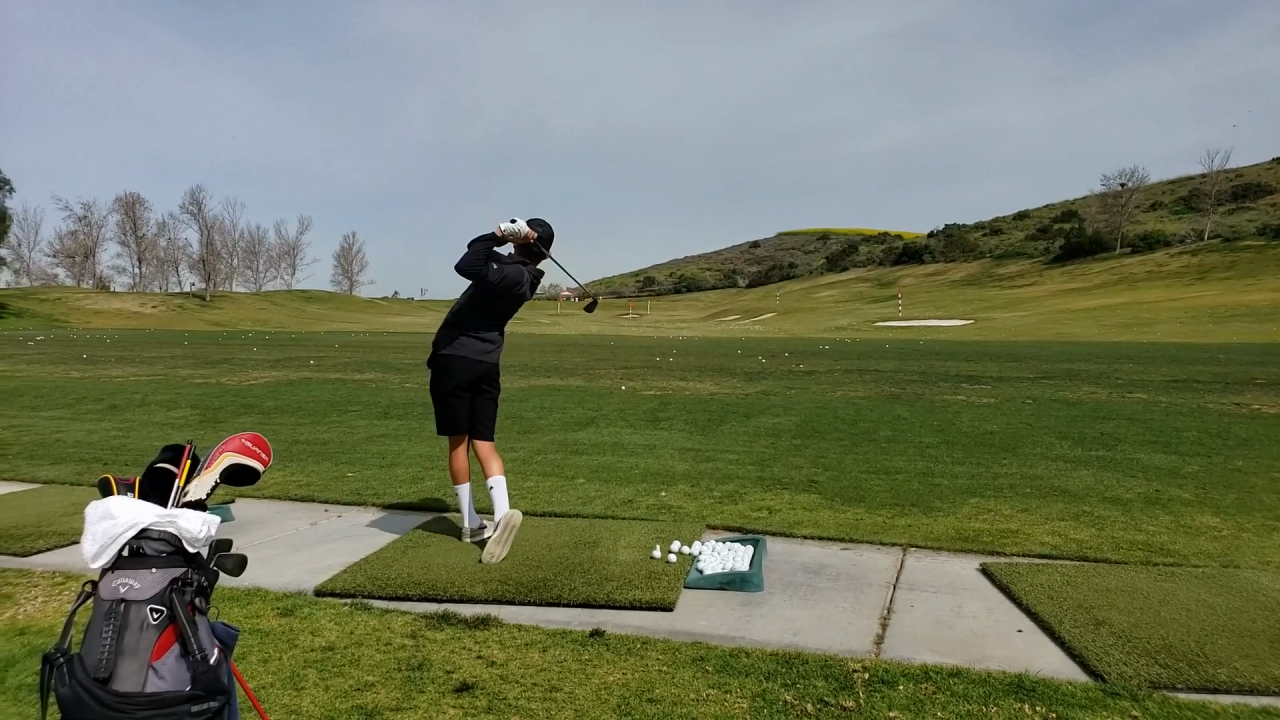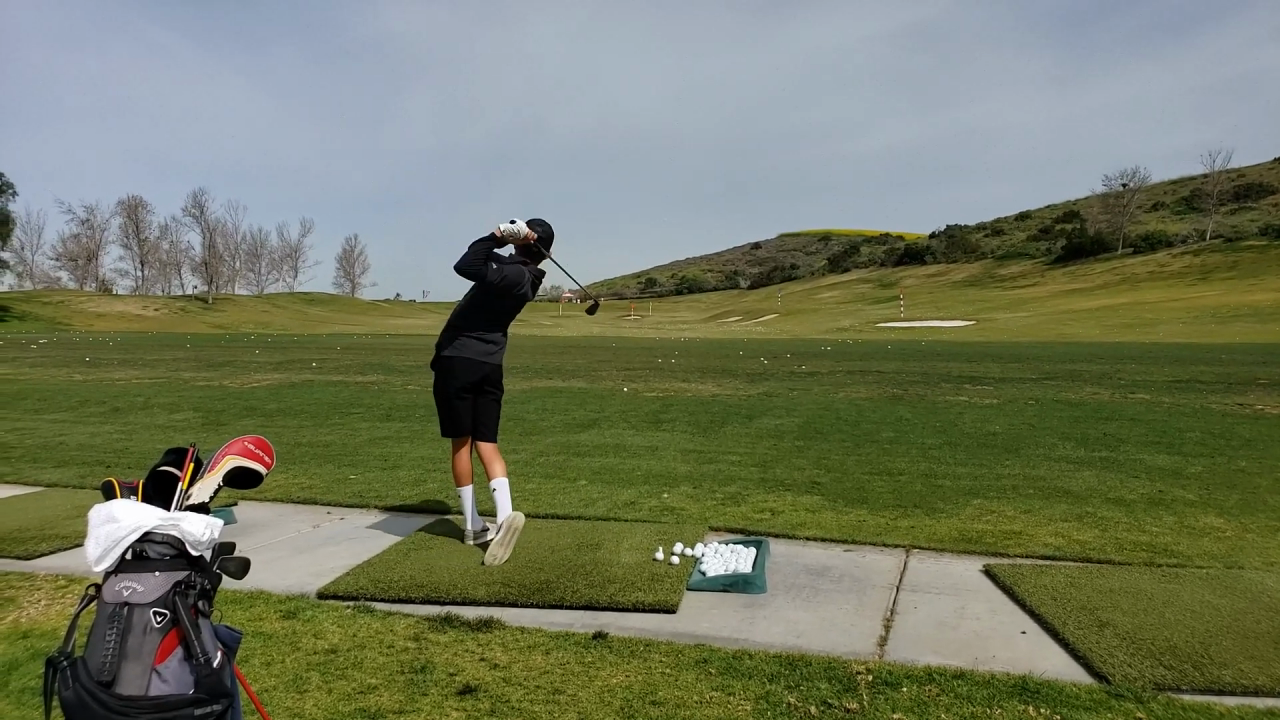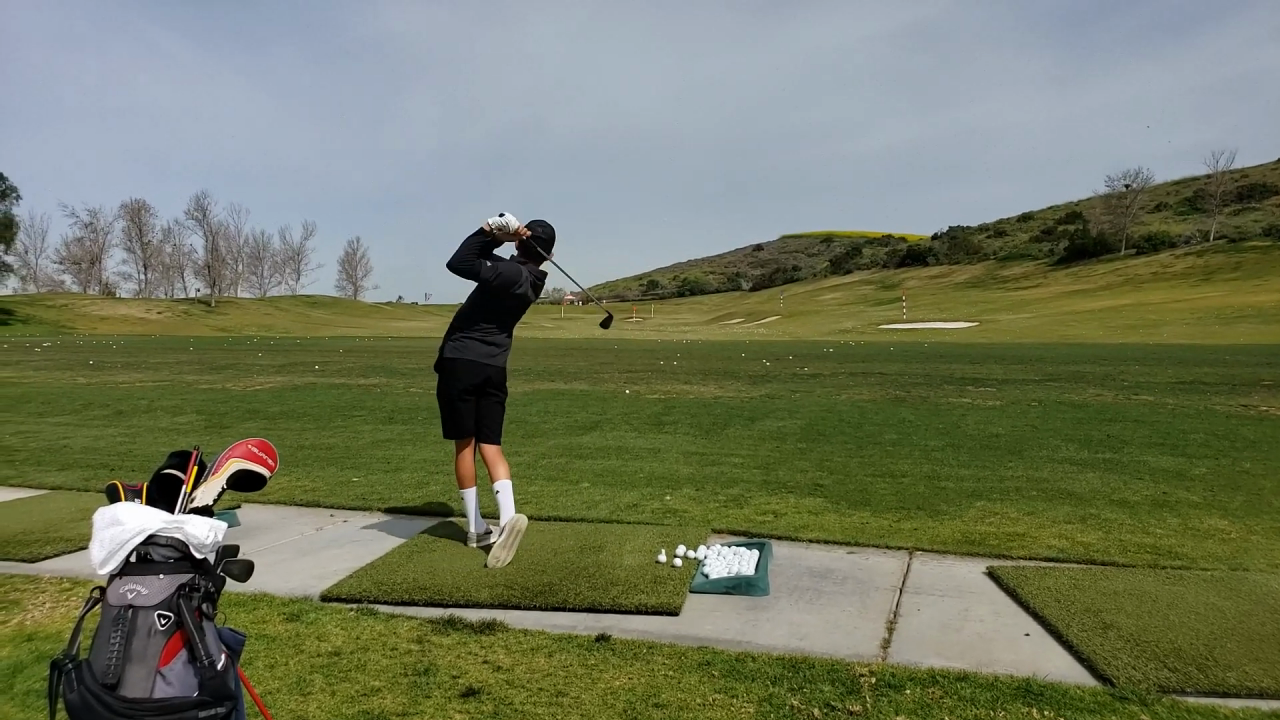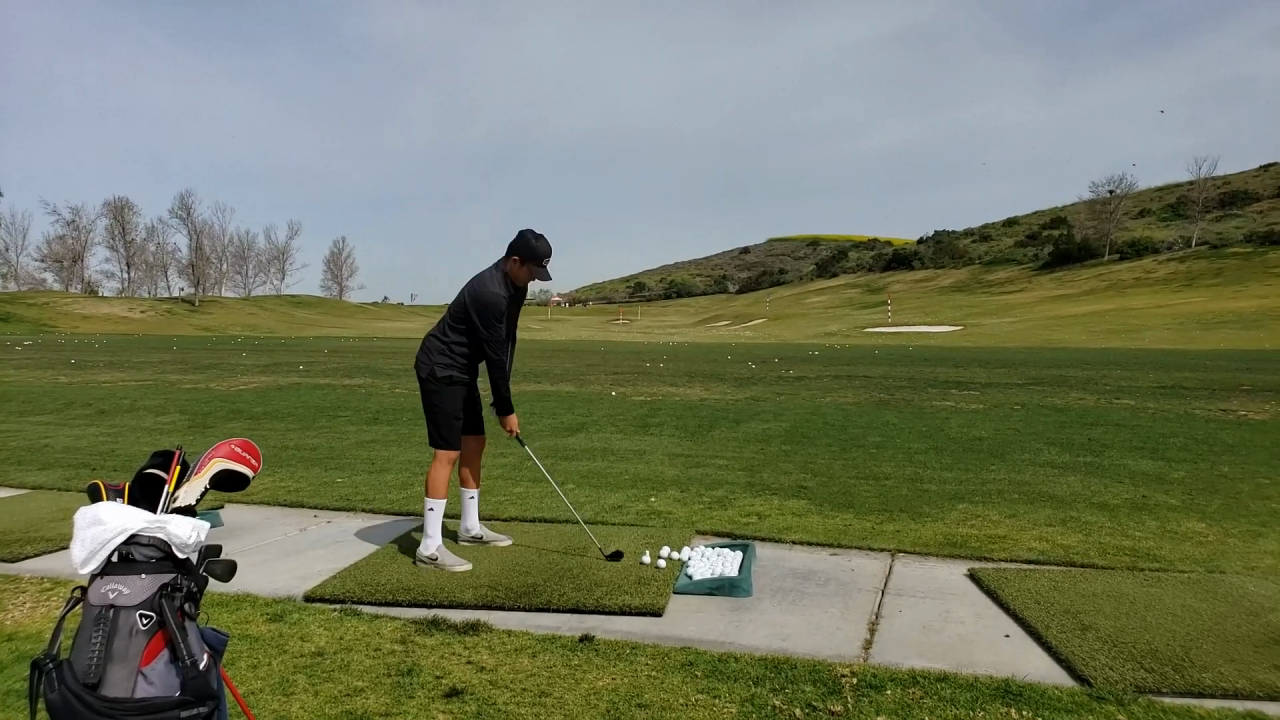
dt=0.1s
person 1, frame 1
left shoulder: (513, 273)
right shoulder: (527, 275)
left elbow: (466, 266)
right elbow: (479, 252)
left wrist: (501, 234)
right wrist: (504, 235)
left hip: (454, 358)
right hip: (486, 363)
left knee: (459, 441)
right knee: (483, 442)
left ankle: (471, 524)
right ankle: (502, 513)
person 1, frame 2
left shoulder: (514, 274)
right shoulder: (529, 275)
left elbow: (465, 266)
right elbow: (479, 253)
left wrist: (501, 235)
right wrist: (504, 236)
left hip: (457, 359)
right hip: (489, 364)
left knee: (462, 443)
right knee: (486, 443)
left ankle: (473, 525)
right ankle: (505, 514)
person 1, frame 3
left shoulder: (514, 271)
left wrist: (491, 230)
left hip: (483, 367)
left knee: (482, 442)
right knee: (489, 448)
left ankle: (478, 529)
right ankle: (508, 519)
person 1, frame 4
left shoulder: (514, 287)
right shoulder: (492, 292)
left elbow: (504, 348)
right elbow: (494, 355)
right wrist: (506, 409)
left hip: (461, 372)
right hip: (442, 370)
left knee: (474, 444)
right knee: (447, 451)
left ankle: (470, 526)
right ankle: (430, 546)
